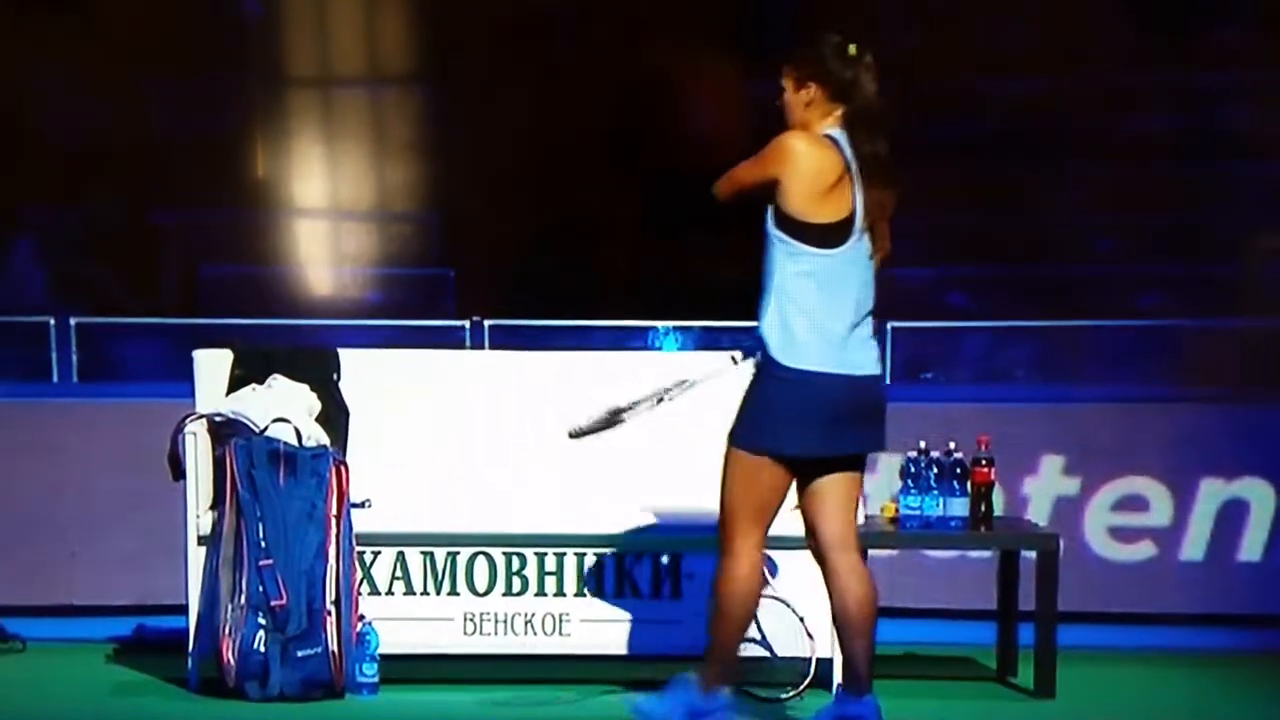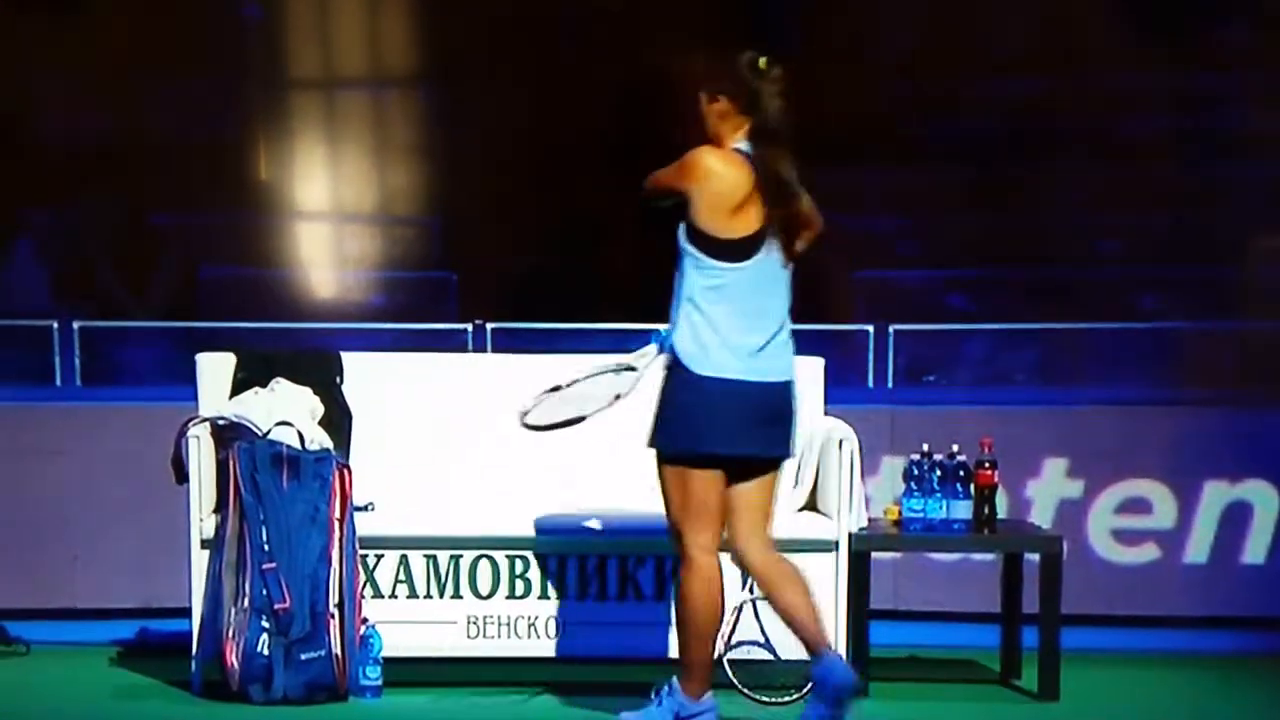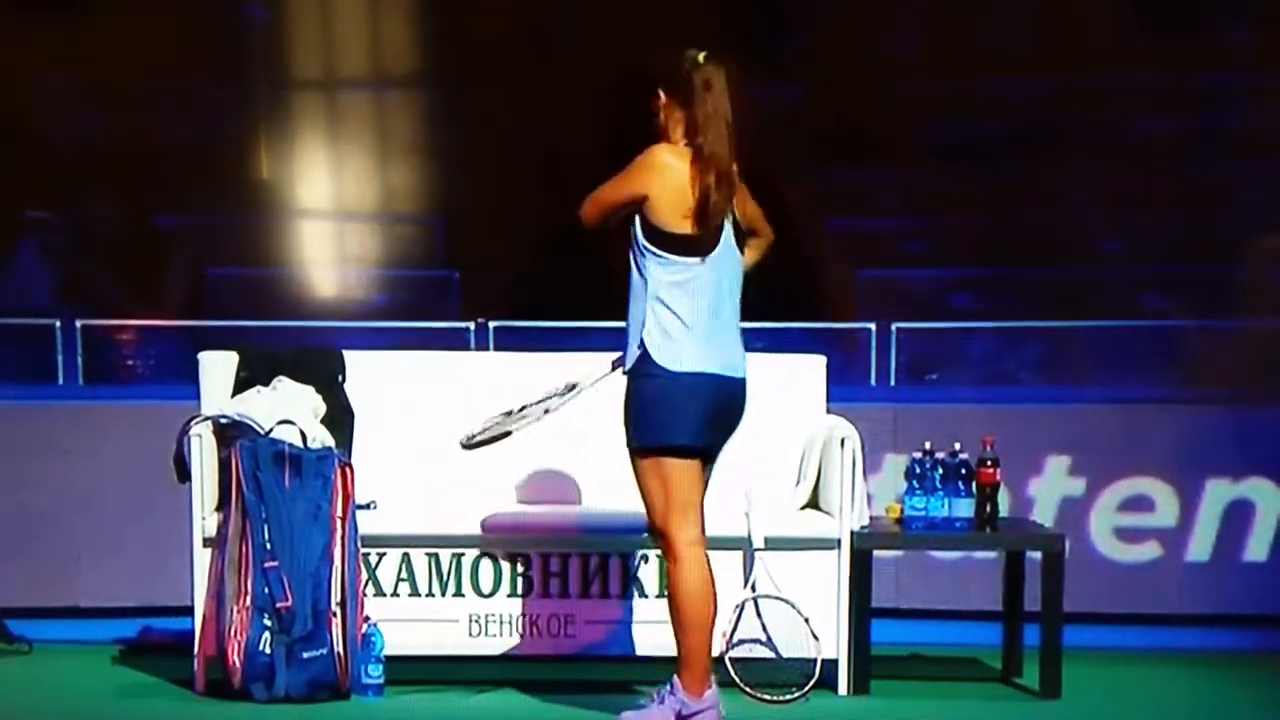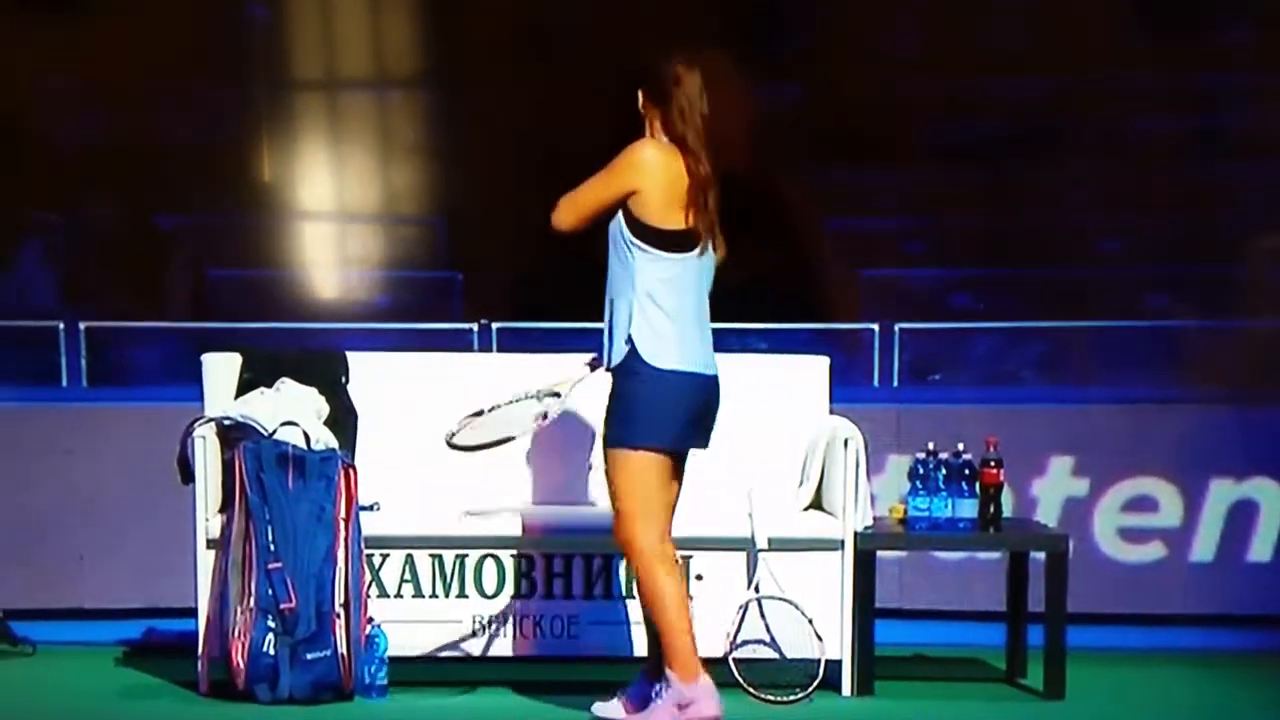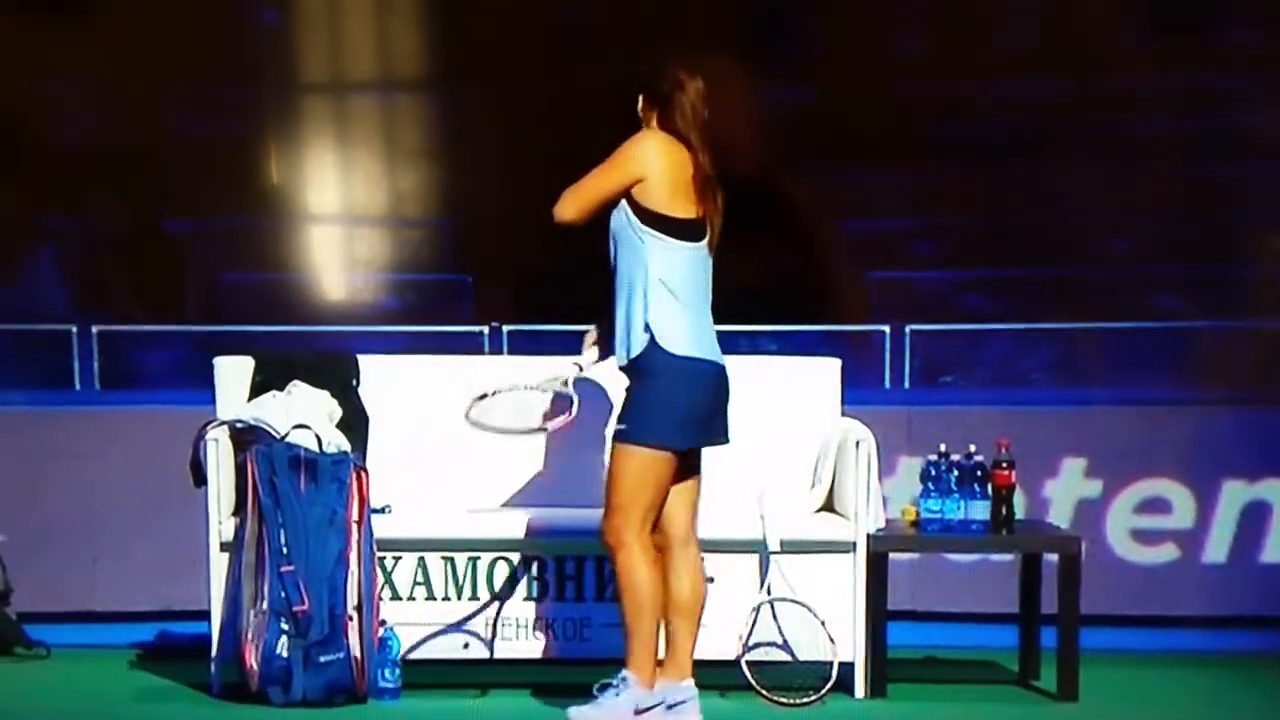
dt=0.4s
person 1, frame 1
left shoulder: (797, 150)
right shoulder: (863, 164)
left elbow: (724, 189)
left hip: (795, 378)
right hip: (854, 380)
left knee: (741, 539)
right knee: (838, 546)
person 1, frame 2
left shoulder: (707, 165)
right shoulder: (781, 178)
left elbow: (653, 184)
right elbow: (812, 229)
left hip: (706, 384)
right hip: (769, 388)
left knee: (697, 546)
right knee: (755, 543)
right ankle: (828, 664)
person 1, frame 3
left shoulder: (662, 163)
right shoulder: (724, 176)
left elbow: (589, 211)
right elbow: (760, 238)
left hip: (670, 378)
right hip: (722, 378)
left knee: (681, 539)
right knee: (676, 533)
person 1, frame 4
left shoulder: (647, 158)
right shoulder: (695, 177)
left elbow: (564, 218)
left wrist: (613, 191)
left hip: (656, 376)
right hip: (689, 374)
left knee: (639, 537)
right knee: (648, 536)
person 1, frame 5
left shoulder: (650, 149)
right shoulder: (694, 175)
left elbow: (566, 210)
left wrist: (613, 182)
right wrist: (616, 329)
left hip: (669, 369)
right hip: (690, 369)
left knee: (625, 532)
right knee: (674, 536)
